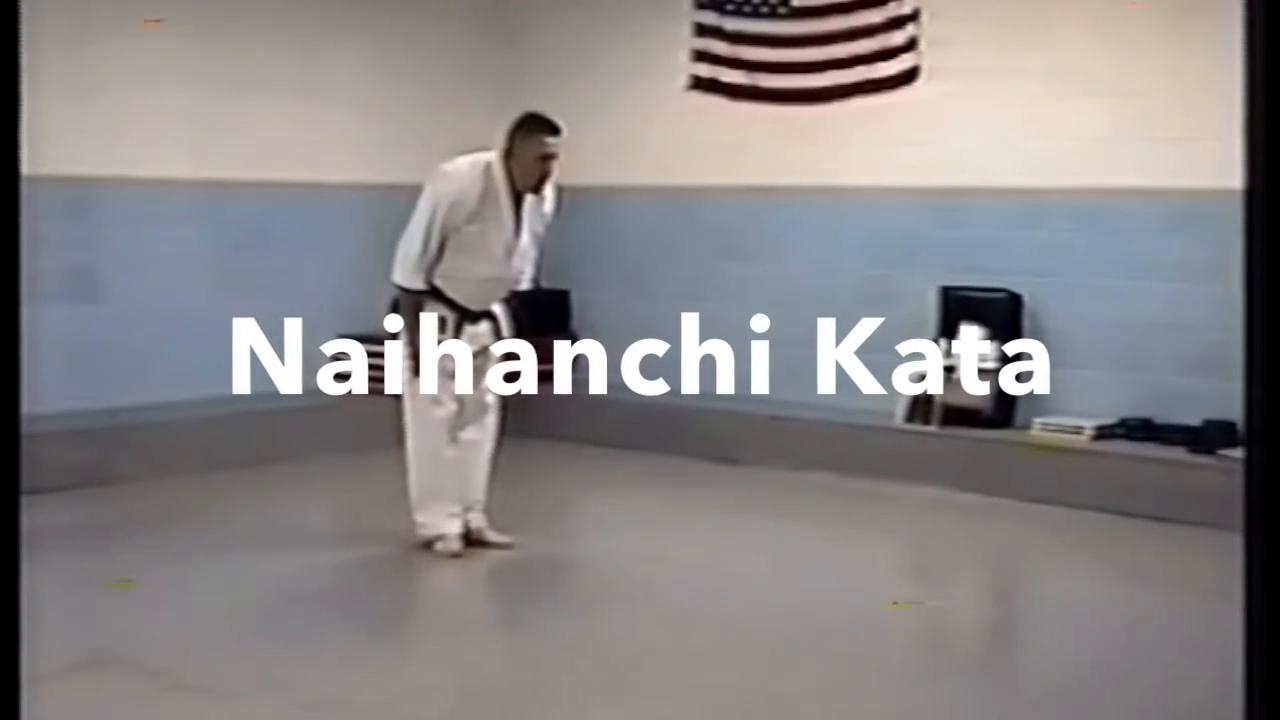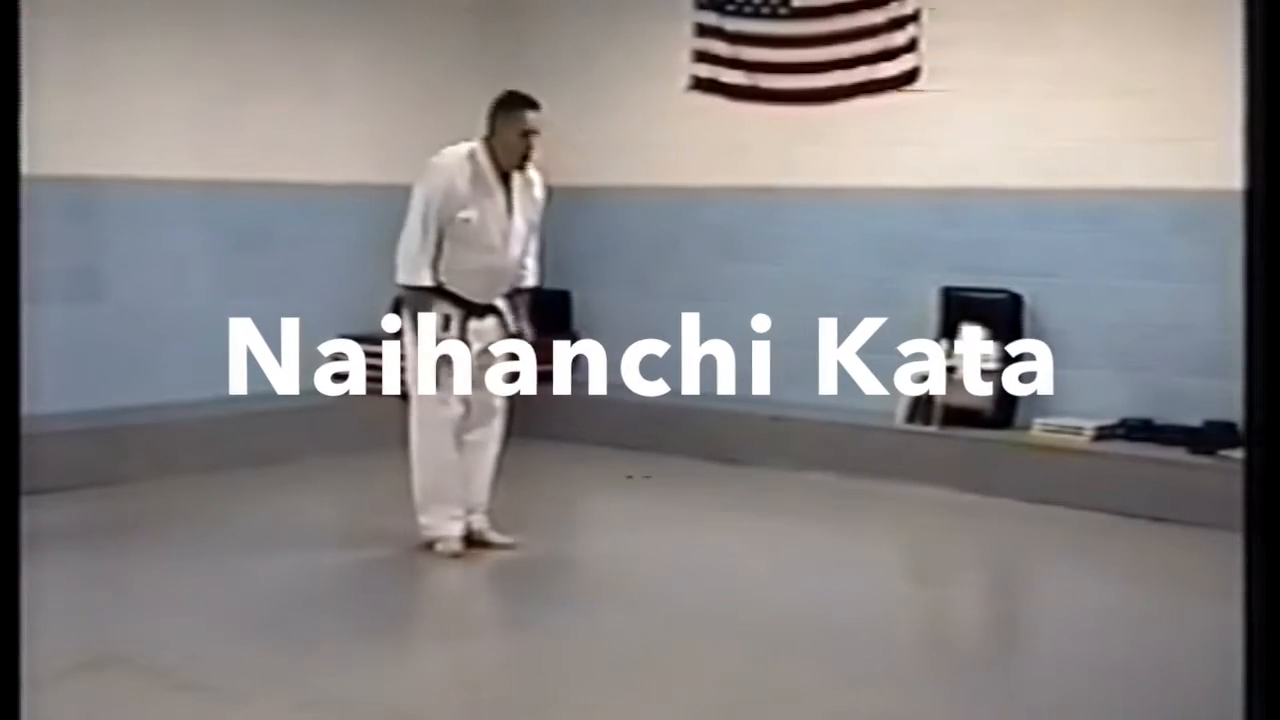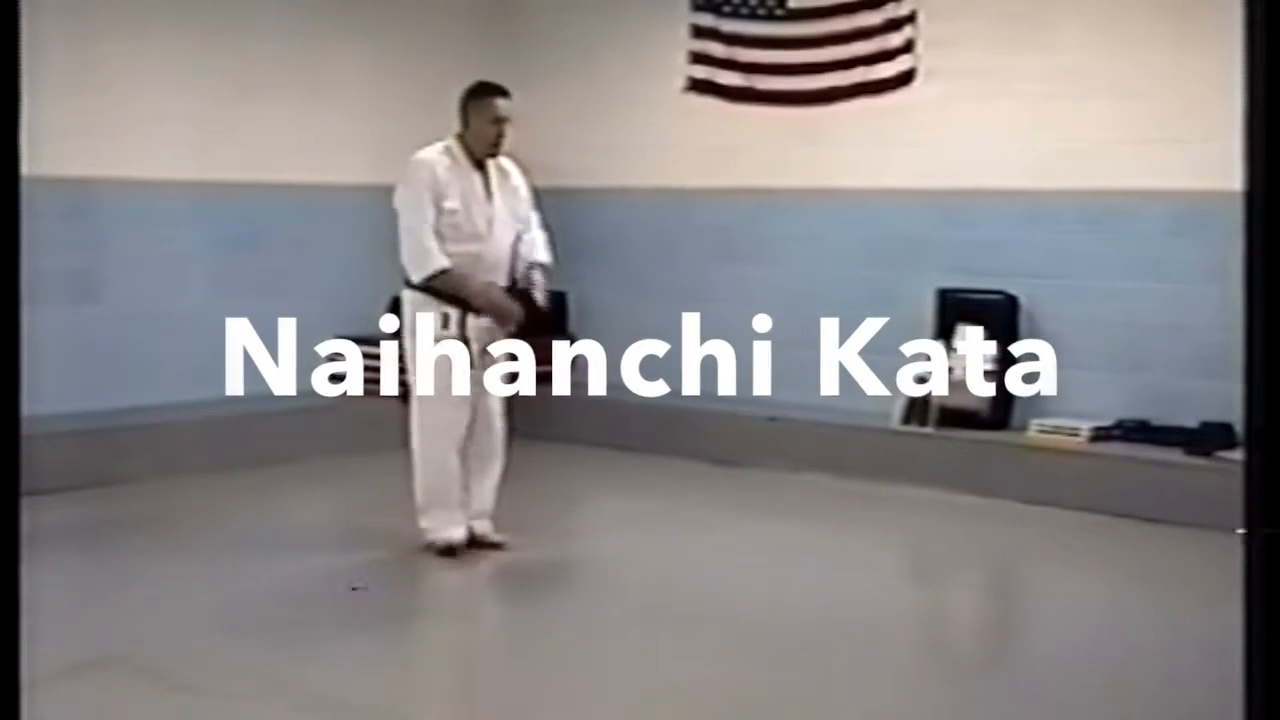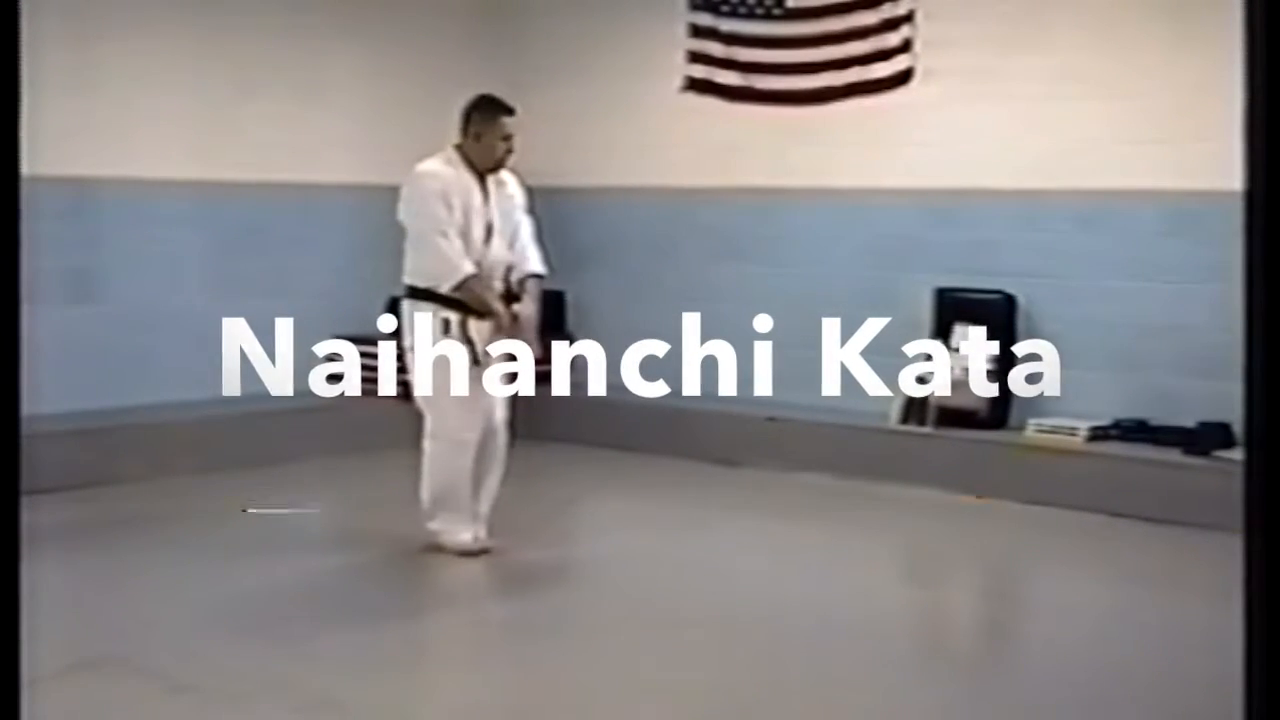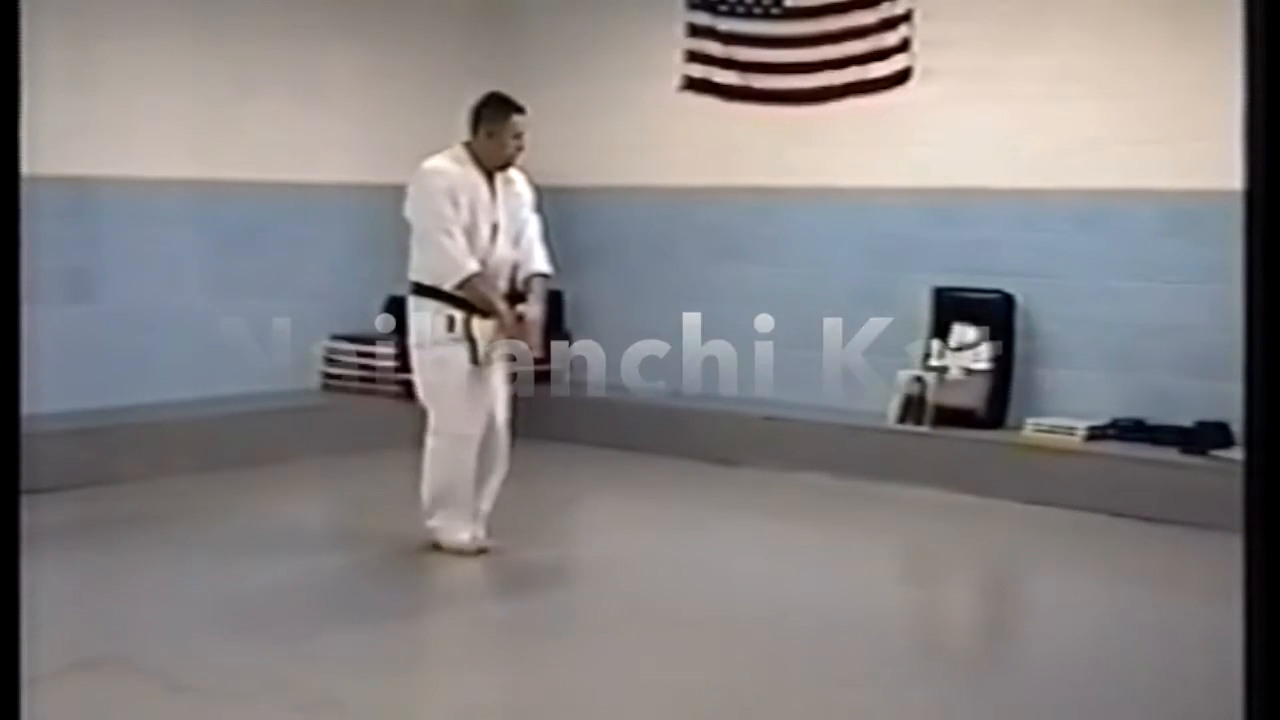
dt=0.4s
person 1, frame 1
left shoulder: (543, 197)
right shoulder: (460, 182)
right elbow: (413, 259)
left wrist: (508, 320)
right wrist: (415, 332)
left hip: (485, 318)
right hip: (434, 313)
left knee: (480, 417)
right knee: (434, 418)
left ankle: (471, 518)
right ankle: (439, 524)
person 1, frame 2
left shoulder: (531, 184)
right shoulder: (448, 173)
right elbow: (415, 256)
left wrist: (521, 318)
right wrist: (424, 331)
left hip: (490, 316)
right hip: (439, 313)
left knee: (487, 418)
right knee: (439, 418)
left ankle: (474, 519)
right ankle: (441, 525)
person 1, frame 3
left shoulder: (509, 174)
right shoulder: (428, 169)
left elbow: (529, 234)
right elbow: (420, 252)
left wrist: (535, 275)
right wrist: (477, 293)
left hip: (488, 316)
right hip: (439, 312)
left knee: (488, 421)
right knee: (442, 420)
left ankle: (476, 521)
right ankle: (443, 525)
person 1, frame 4
left shoulder: (507, 185)
right shoulder: (429, 180)
left elbow: (524, 249)
right elbow: (446, 263)
left wrist: (527, 304)
right wrist: (500, 311)
left hip: (489, 323)
right hip: (439, 320)
left knee: (492, 426)
right knee: (454, 426)
left ankle: (471, 522)
right ankle: (450, 527)
person 1, frame 5
left shoulder: (516, 184)
right shoulder: (437, 177)
left elbow: (530, 248)
right elbow: (449, 259)
left wrist: (533, 303)
right wrist: (500, 309)
left hip: (491, 319)
right hip: (443, 316)
left knee: (493, 426)
right knee: (458, 424)
left ankle: (470, 523)
right ankle: (448, 526)
